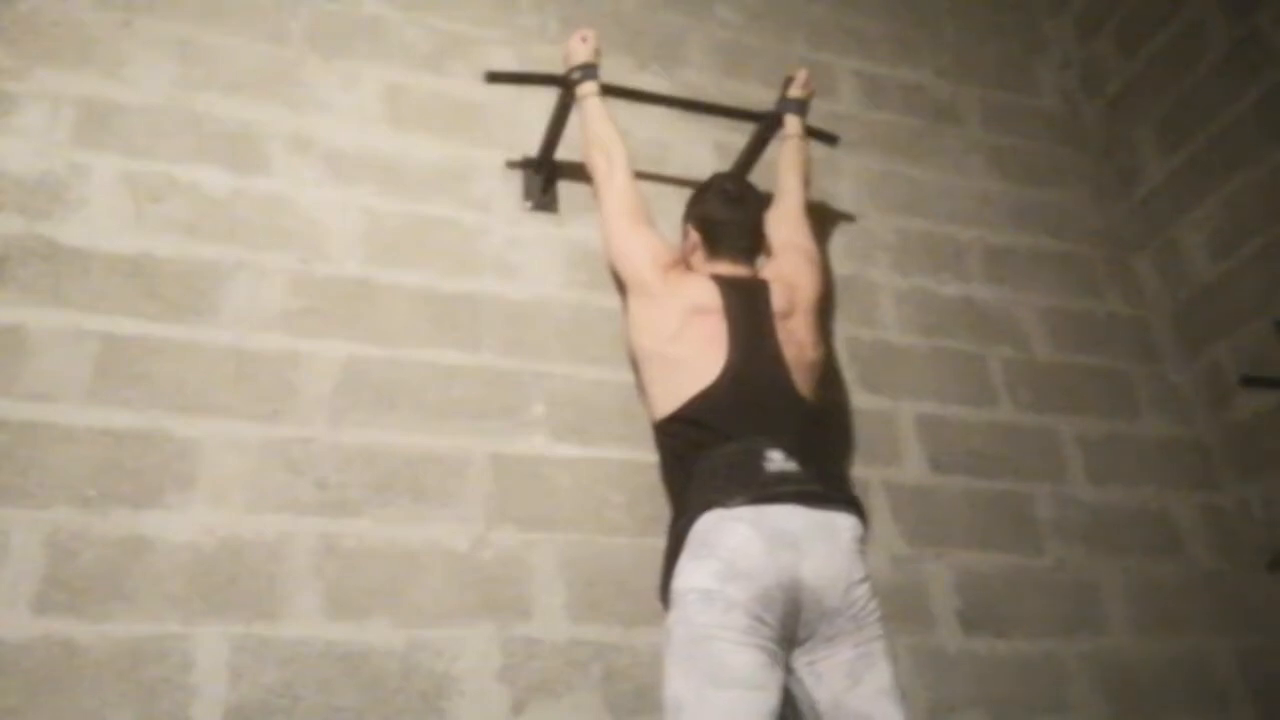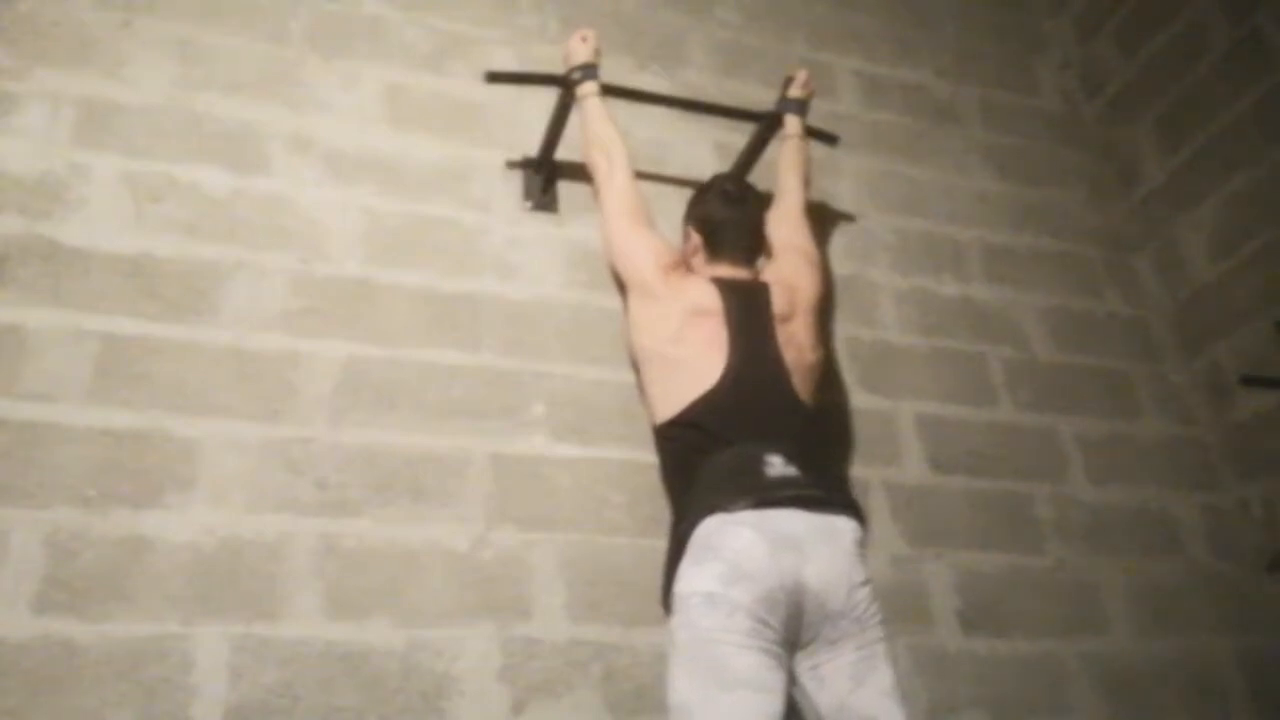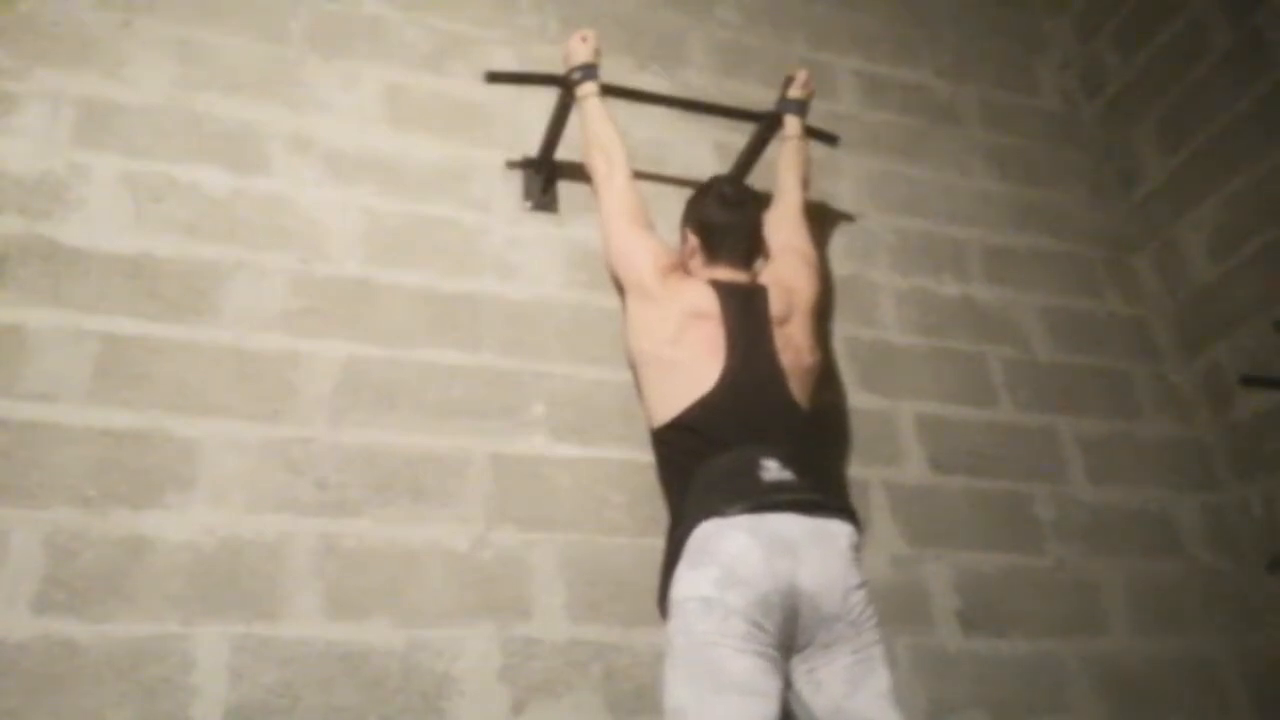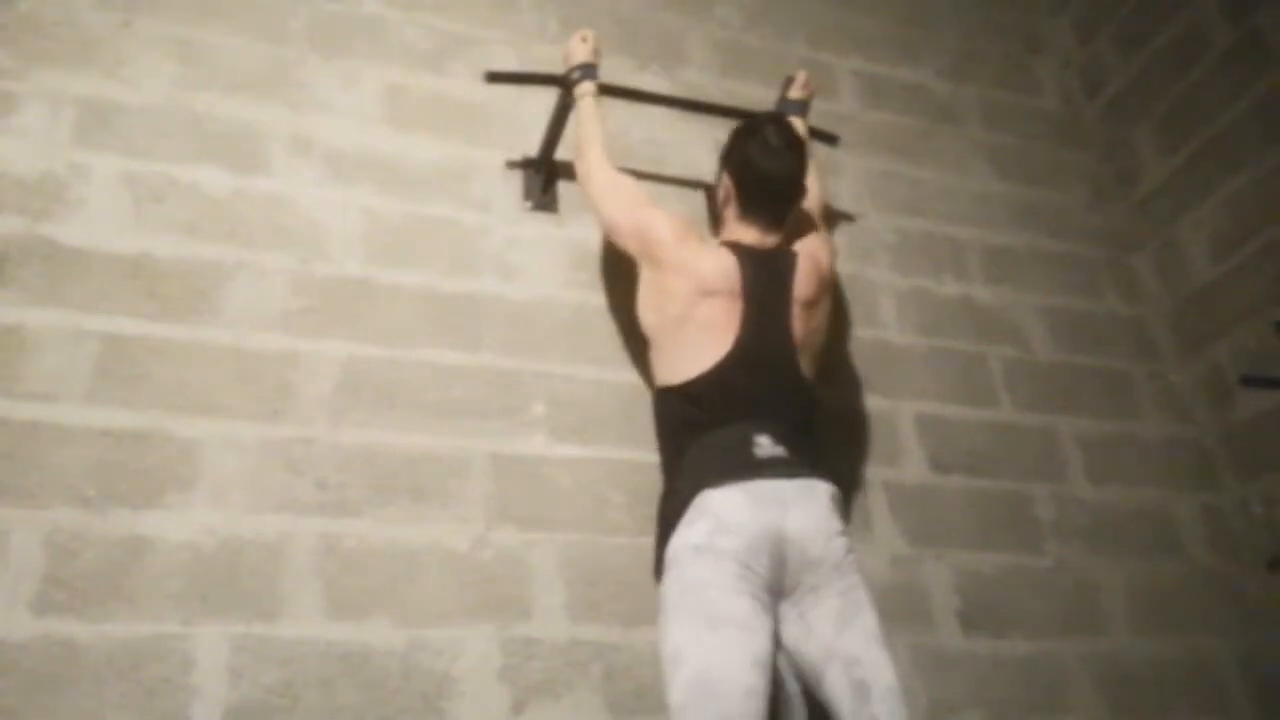
dt=0.5s
person 1, frame 1
left shoulder: (664, 290)
right shoulder: (795, 294)
left elbow: (612, 173)
right elbow: (790, 197)
left wrist: (585, 78)
right wrist: (792, 116)
left hip: (729, 537)
right hip: (830, 534)
person 1, frame 2
left shoulder: (665, 292)
right shoulder: (794, 296)
left elbow: (613, 175)
right elbow: (789, 198)
left wrist: (585, 79)
right wrist: (792, 116)
left hip: (731, 543)
right hip: (831, 539)
person 1, frame 3
left shoulder: (663, 295)
right shoulder: (791, 299)
left elbow: (612, 177)
right elbow: (790, 201)
left wrist: (585, 79)
right wrist: (793, 117)
left hip: (725, 550)
right hip: (824, 542)
person 1, frame 4
left shoulder: (677, 256)
right shoulder: (815, 266)
left elbow: (596, 173)
right elbow: (808, 198)
left wrist: (584, 80)
right wrist: (795, 118)
left hip: (718, 511)
right hip: (810, 505)
